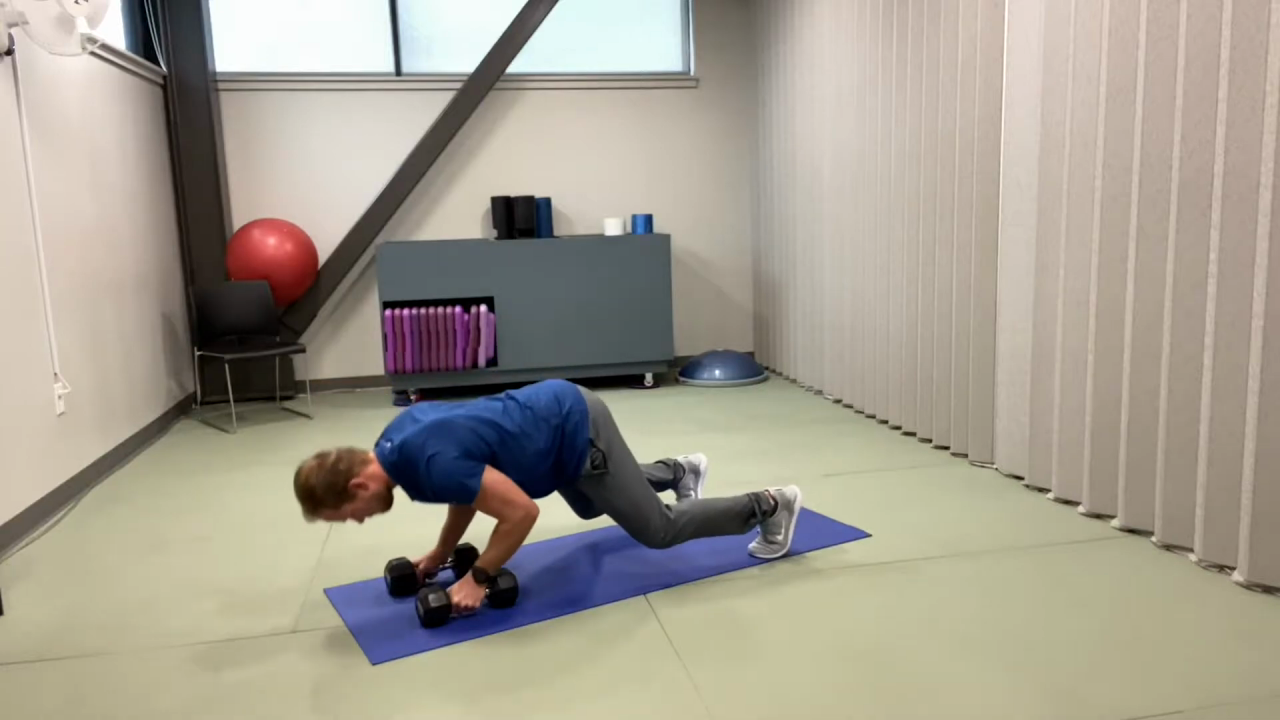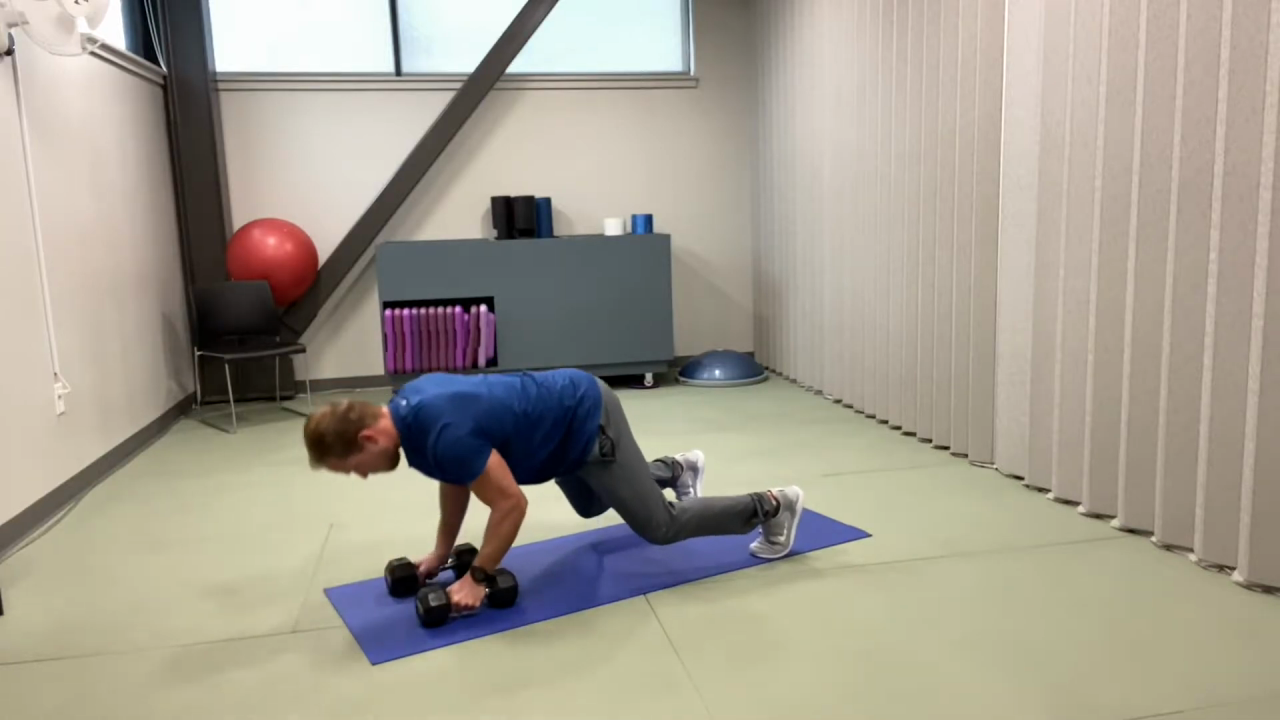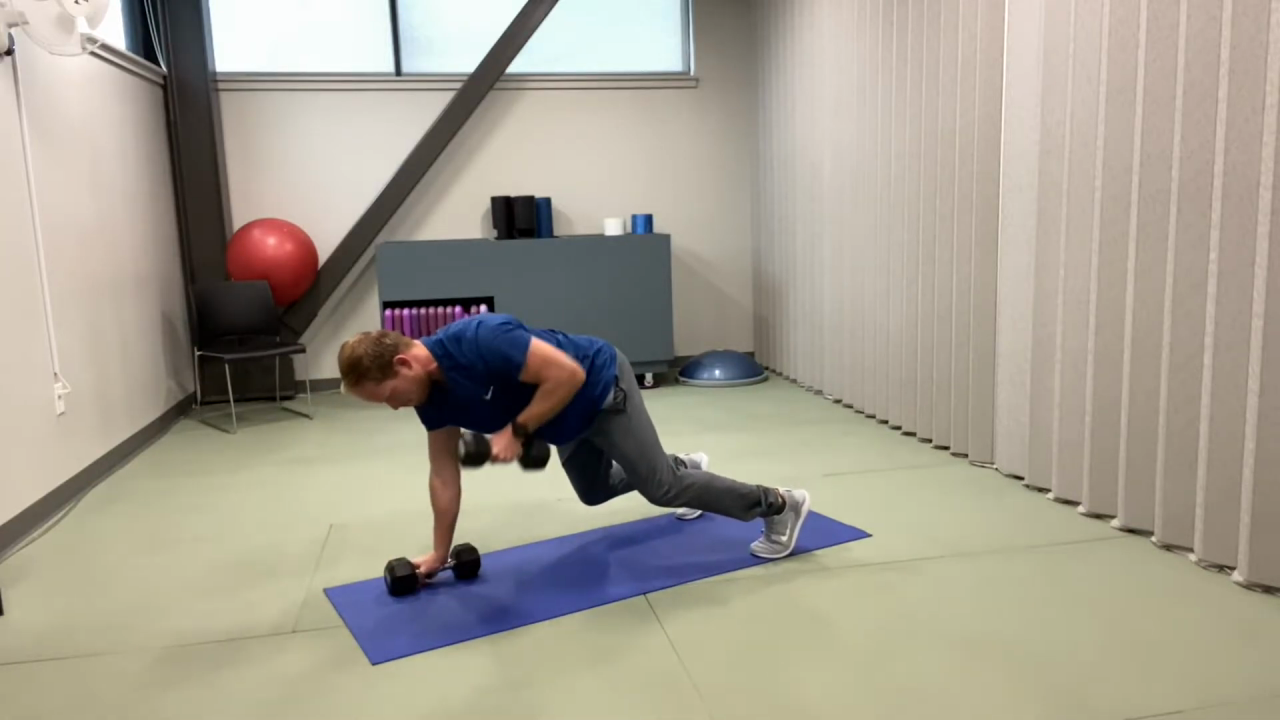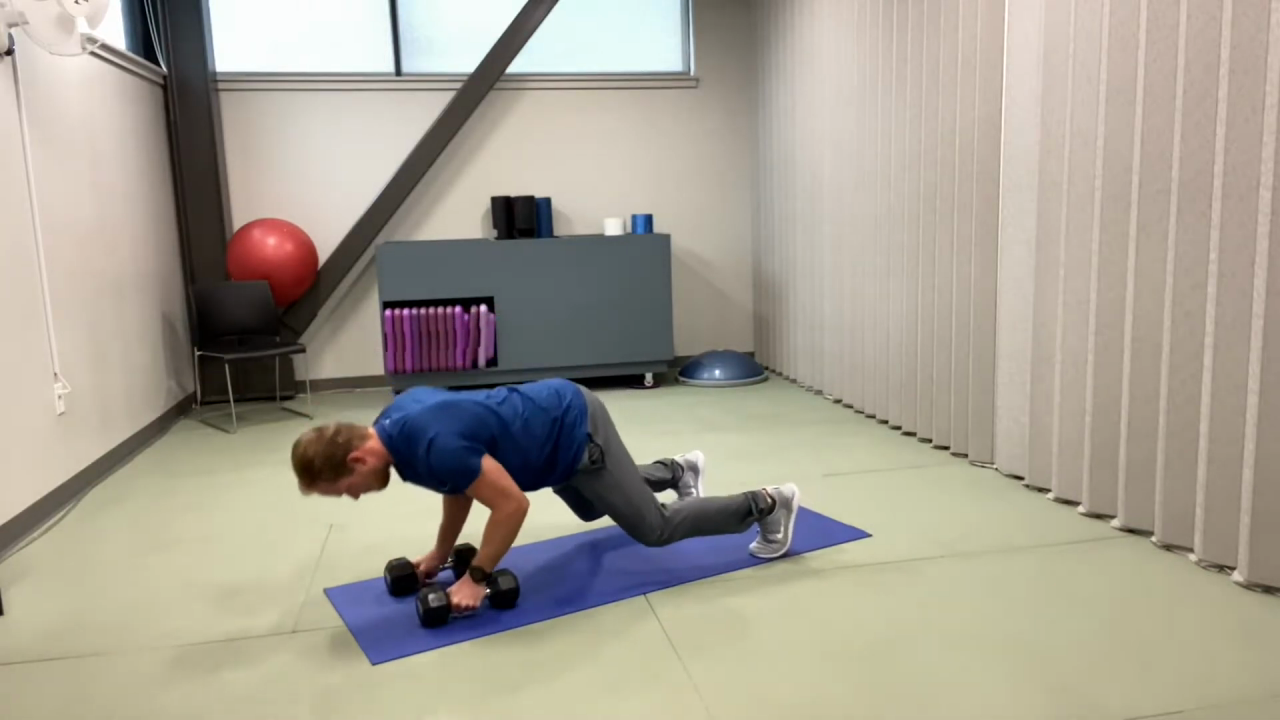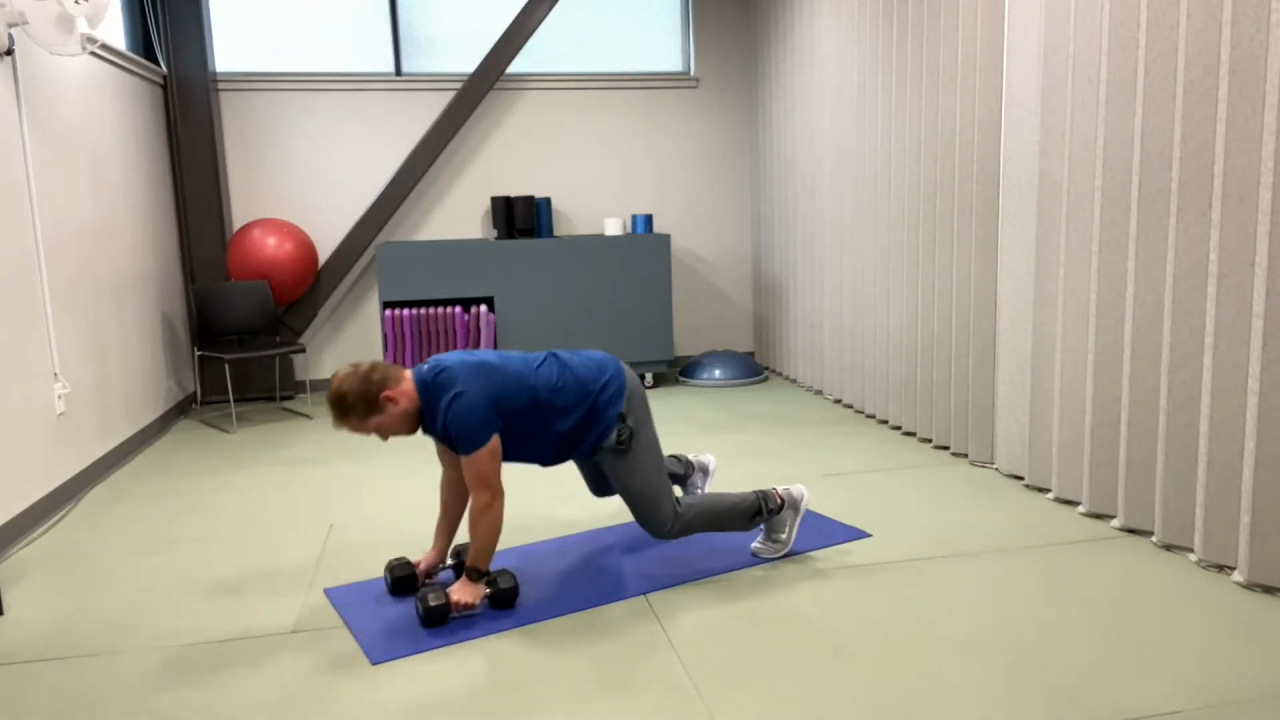
dt=1s
person 1, frame 1
left shoulder: (432, 464)
right shoulder: (395, 444)
left elbow: (521, 512)
left wrist: (477, 580)
right wrist: (440, 554)
left hip: (577, 430)
right hip: (558, 412)
left knee: (658, 529)
right knee: (592, 508)
left ankle: (769, 505)
right ankle: (680, 470)
person 1, frame 2
left shoulder: (442, 434)
right shoulder: (407, 407)
left elbow: (511, 503)
right elbow: (458, 478)
left wrist: (477, 578)
right wrist: (441, 553)
left hip: (586, 419)
right hip: (566, 404)
left knee: (659, 524)
right knee: (592, 504)
left ankle: (772, 505)
right ankle: (676, 469)
person 1, frame 3
left shoulder: (479, 340)
right shoulder: (431, 390)
left elbow: (569, 373)
right elbow: (445, 474)
left wrist: (517, 431)
right wrist: (439, 553)
left hip: (599, 385)
right hip: (567, 413)
left knee: (660, 486)
right knee: (595, 491)
left ankle: (778, 503)
right ankle: (684, 465)
person 1, frame 4
left shoulder: (432, 445)
right shoulder: (395, 426)
left elbow: (511, 506)
right elbow: (458, 482)
left wrist: (476, 579)
right wrist: (439, 554)
left hip: (576, 430)
right hip: (555, 420)
left knee: (654, 527)
right knee: (593, 509)
left ankle: (767, 504)
right ankle: (677, 470)
person 1, frame 5
left shoulder: (459, 402)
right shoulder: (428, 387)
left elbow: (489, 498)
right elbow: (456, 476)
left wrist: (474, 578)
right wrist: (437, 553)
left hip: (609, 403)
right hip: (589, 394)
left knee: (666, 520)
right knee: (606, 484)
left ankle: (775, 504)
right ankle: (688, 469)
